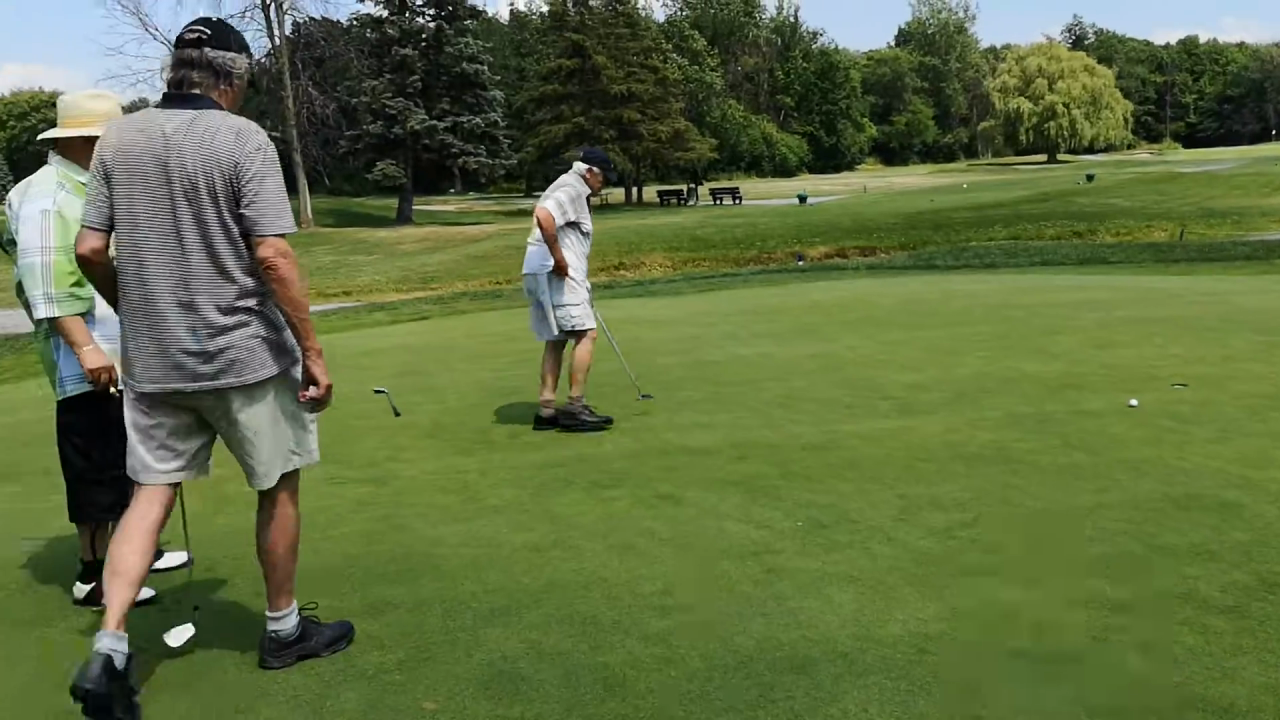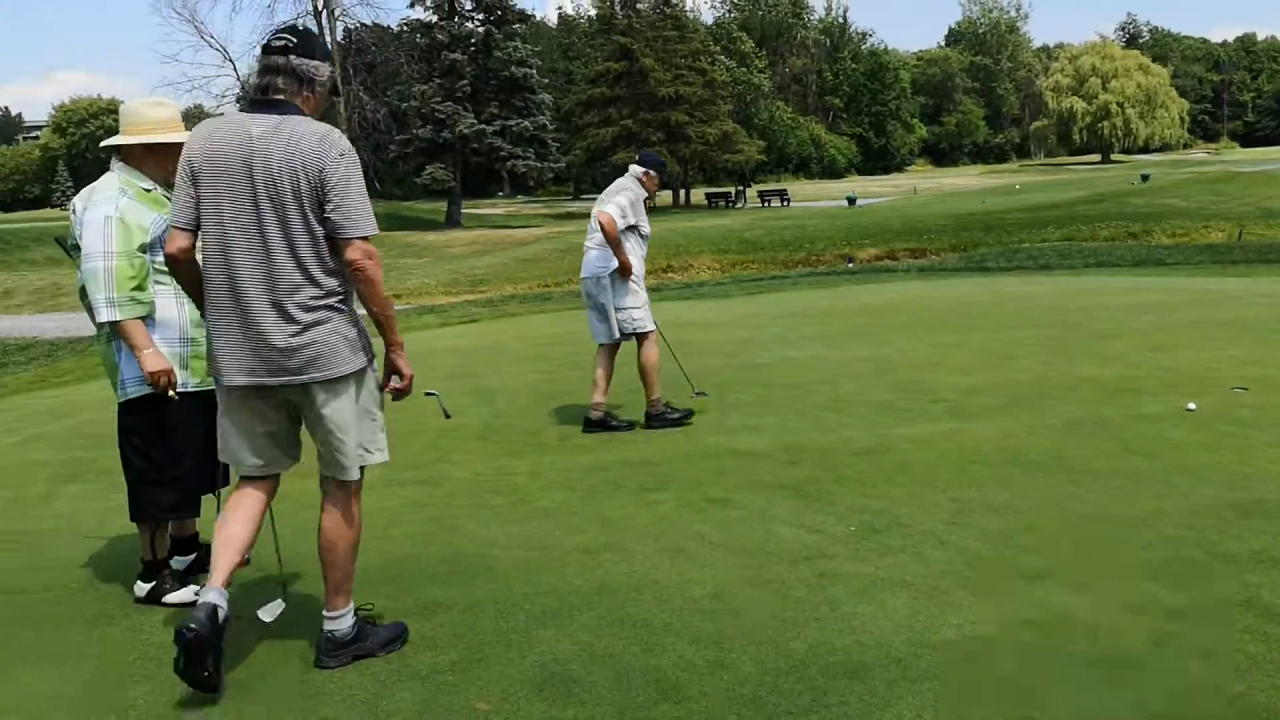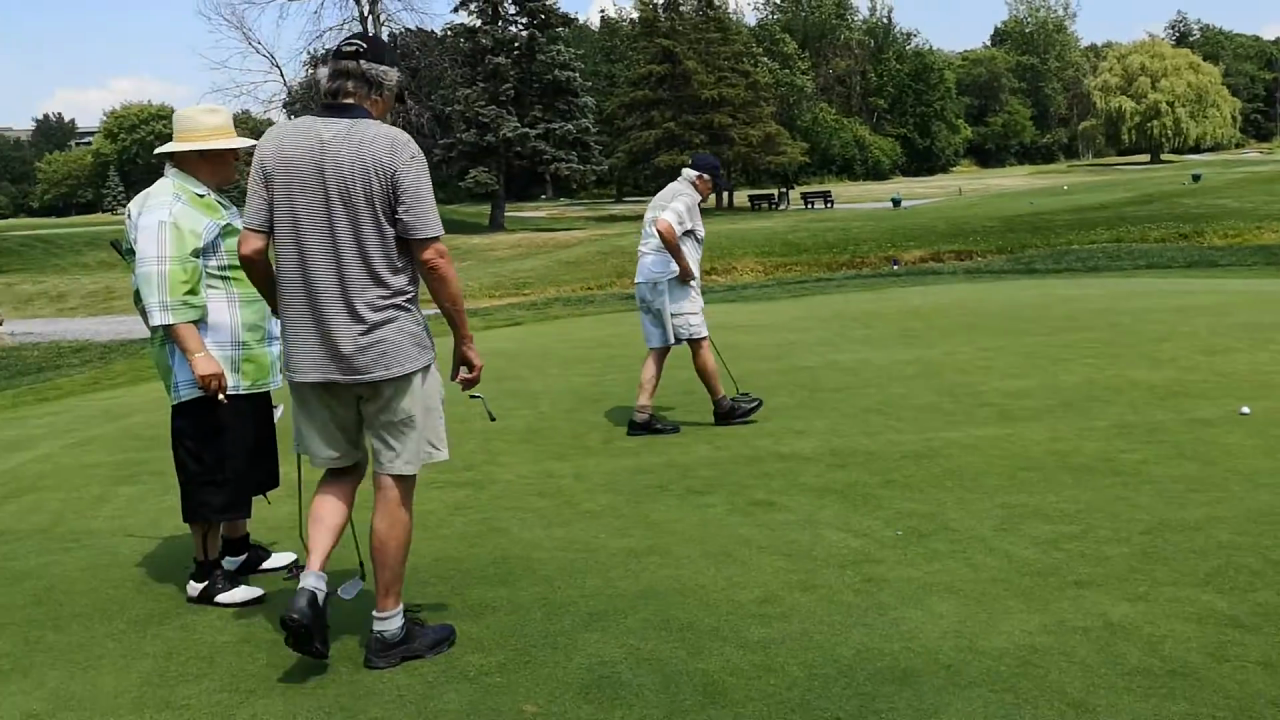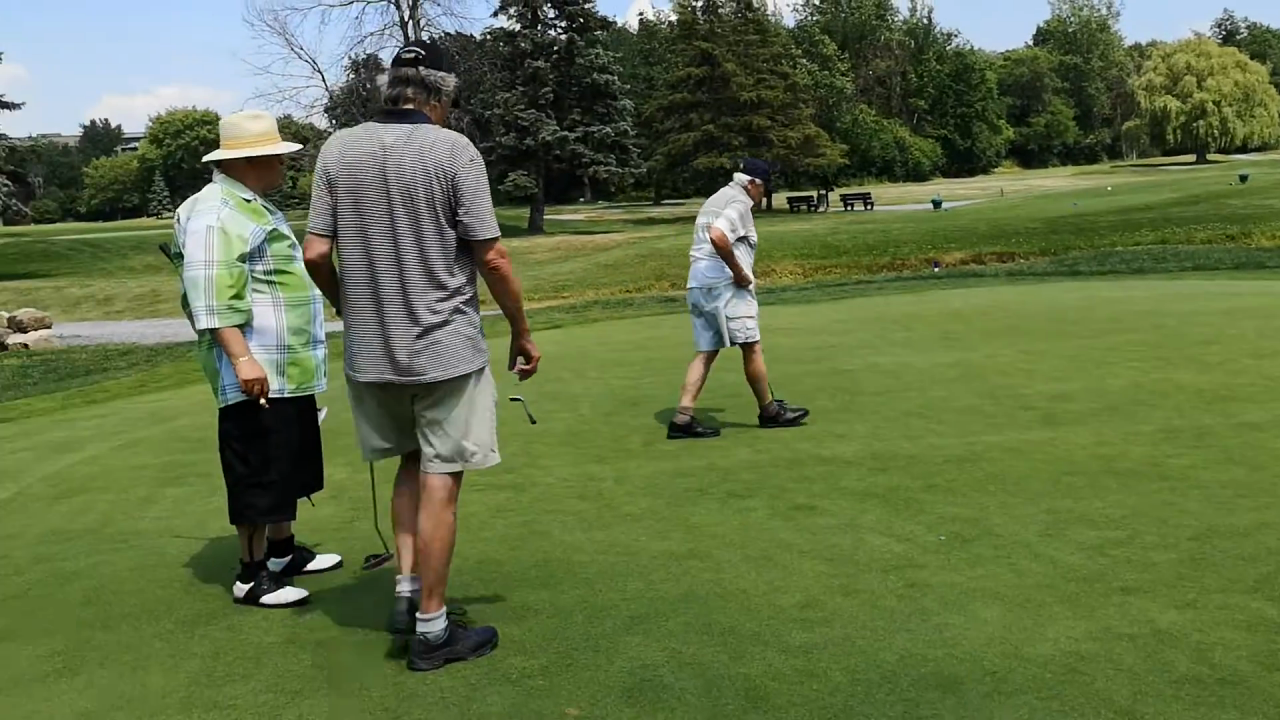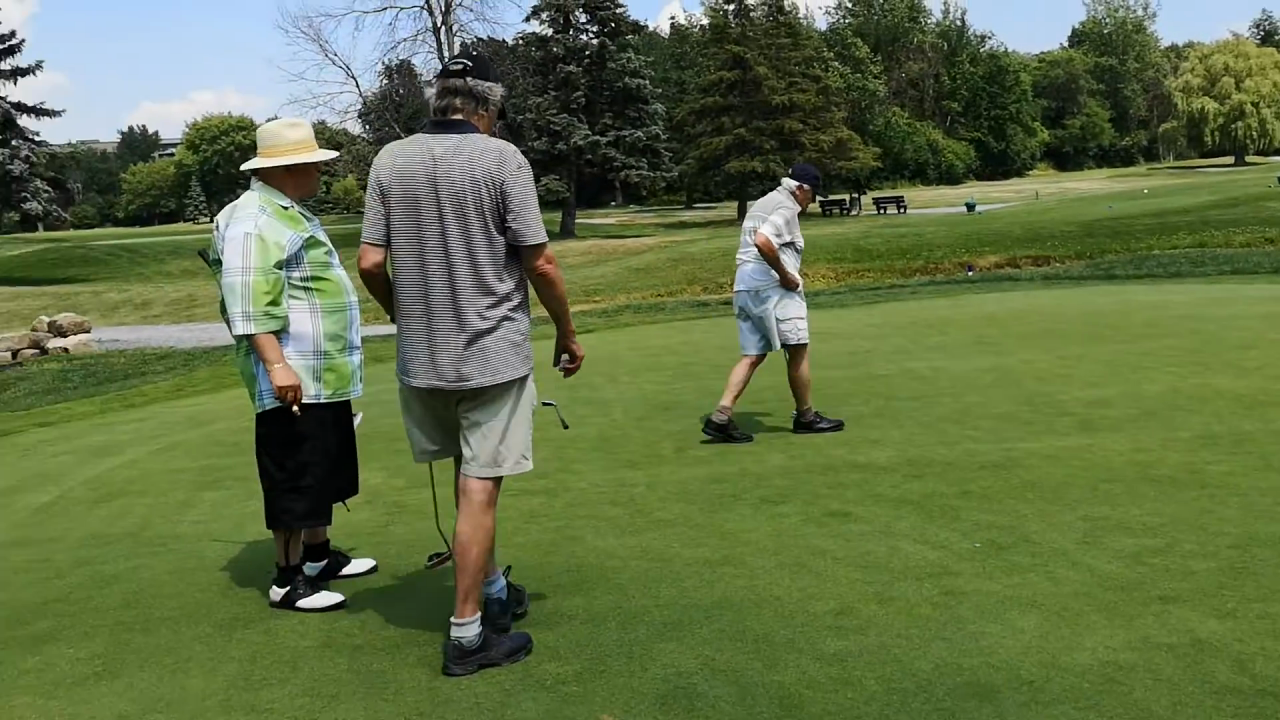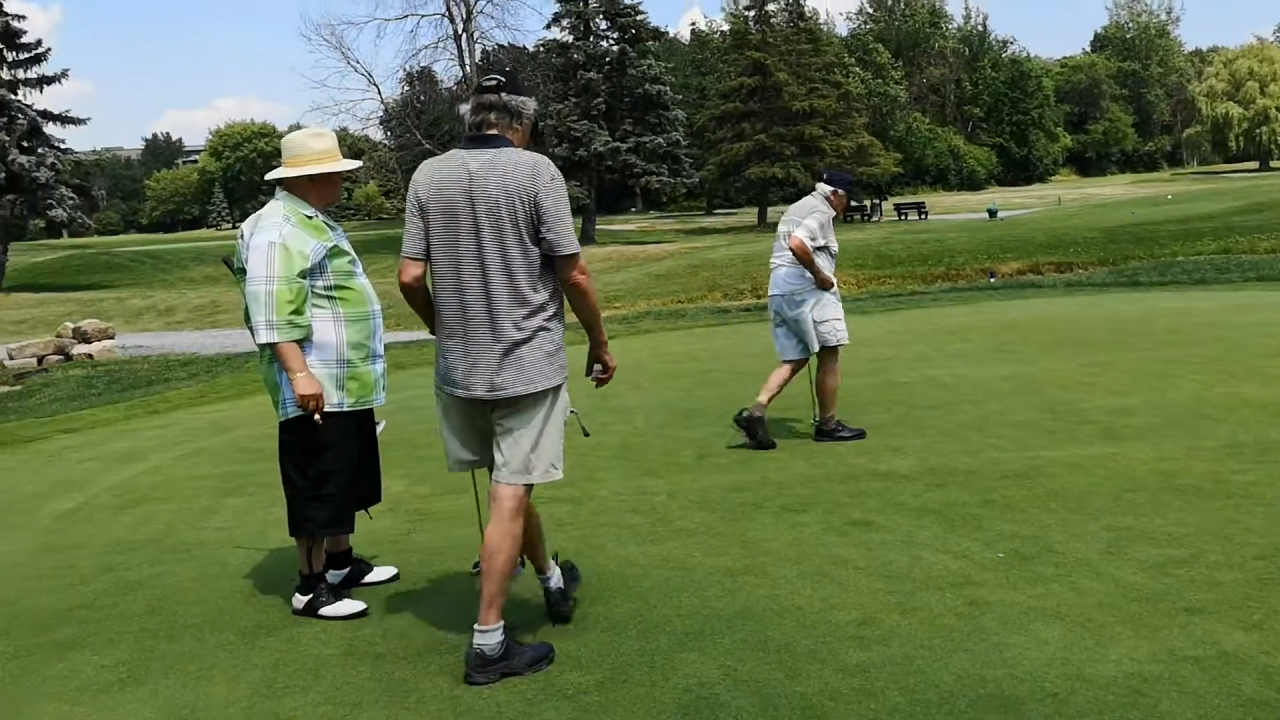
dt=0.1s
person 1, frame 1
left shoulder: (117, 139)
right shoulder: (244, 140)
left elbow: (90, 251)
right elbow: (273, 256)
right wrist: (313, 353)
left hip: (152, 361)
right hip: (242, 356)
left knee: (153, 495)
right knee: (279, 489)
left ankle: (108, 650)
right ankle: (283, 628)
person 1, frame 2
left shoulder: (203, 140)
right shoulder: (326, 143)
left elbow: (177, 248)
right elbow: (359, 256)
right wrist: (396, 346)
left hip: (240, 354)
right hip: (325, 350)
left knee: (256, 482)
right knee: (343, 486)
left ankle: (211, 605)
right ankle: (340, 628)
person 1, frame 3
left shoulder: (275, 142)
right shoulder: (394, 146)
left elbow: (250, 250)
right elbow: (431, 257)
right wrist: (464, 339)
left hip: (311, 351)
right hip: (390, 347)
left knee: (340, 473)
right knee: (393, 483)
left ankle: (310, 589)
right ankle: (389, 627)
person 1, frame 4
left shoulder: (338, 149)
right shoulder: (453, 150)
left elbow: (316, 253)
right elbow: (491, 257)
right wrist: (522, 332)
left hip: (370, 351)
right hip: (445, 348)
left knee: (411, 467)
right knee: (441, 484)
left ankle: (405, 594)
right ankle: (431, 629)
person 1, frame 5
left shoulder: (390, 160)
right shoulder: (502, 159)
left elbow: (369, 263)
right elbow: (541, 264)
right wrist: (567, 333)
left hip: (422, 357)
right hip: (493, 354)
left knee: (473, 476)
right knee: (479, 488)
left ankle: (490, 589)
right ankle: (466, 633)
person 1, frame 6
left shoulder: (428, 175)
right shoulder: (536, 171)
left elbow: (410, 276)
right elbow: (574, 274)
right wrist: (600, 343)
left hip: (460, 366)
right hip: (528, 363)
left knee: (509, 486)
right knee: (510, 496)
left ankle: (552, 584)
right ankle: (487, 642)
person 2, frame 1
left shoulder: (88, 191)
right shoulder: (49, 195)
right elbow: (49, 285)
right wrist: (84, 346)
right hip: (95, 368)
left knee: (127, 465)
right knee: (100, 472)
right ankle: (93, 574)
person 2, frame 2
left shoulder: (152, 196)
right shoulder: (111, 201)
right elbow: (111, 289)
right wrist: (146, 350)
left hip: (190, 366)
right hip: (158, 369)
left knee: (188, 465)
right knee: (160, 473)
left ankle: (186, 549)
right ankle: (153, 573)
person 2, frame 3
left shoulder: (207, 201)
right shoulder: (167, 207)
right elbow: (166, 294)
right wrist: (198, 354)
left hip: (242, 367)
right hip: (210, 371)
left knee: (239, 466)
right knee: (212, 473)
left ankle: (238, 552)
right ankle: (206, 575)
person 2, frame 4
left shoulder: (251, 205)
right shoulder: (214, 211)
right elbow: (212, 297)
right wrist: (242, 358)
left hip: (287, 370)
right hip: (256, 373)
left knee: (285, 469)
right knee: (259, 475)
left ankle: (284, 552)
right ankle: (252, 575)
person 2, frame 5
left shoulder: (290, 213)
right shoulder: (253, 219)
right elbow: (249, 303)
left wrist: (334, 364)
right wrist: (276, 365)
left hip: (323, 375)
right hip: (292, 378)
left knee: (322, 474)
right knee: (294, 480)
left ankle: (319, 557)
right ankle: (288, 580)
person 2, frame 6
left shoulder: (313, 222)
right shoulder: (277, 228)
right elbow: (273, 311)
right wrist: (299, 373)
left hip: (346, 383)
right hip: (317, 386)
left knee: (344, 481)
right knee: (317, 488)
left ankle: (342, 564)
right ankle: (311, 586)
person 3, frame 1
left shoulder: (571, 190)
right shoulder: (571, 189)
right elbow: (543, 216)
left wrist: (580, 277)
right wrist: (559, 259)
left hip: (544, 272)
right hip: (553, 273)
left knee: (557, 340)
right knee: (586, 335)
left ankle: (547, 409)
right ankle: (574, 407)
person 3, frame 2
left shoulder: (620, 190)
right shoulder: (630, 192)
right elbow: (605, 220)
left wrist: (622, 262)
right wrist: (623, 260)
left hip: (596, 274)
right hip: (614, 274)
left knee: (609, 343)
right knee: (647, 337)
left ankle: (597, 413)
right ankle: (656, 408)
person 3, frame 3
left shoulder: (667, 194)
right shoulder: (685, 197)
right elbow: (665, 229)
right wrist: (685, 266)
left hip: (649, 278)
right hip: (670, 278)
left knee: (659, 348)
right knee: (700, 343)
left ankle: (641, 416)
right ankle: (724, 406)
person 3, frame 4
left shoulder: (717, 199)
right shoulder: (739, 202)
right elbow: (717, 237)
right wrist: (739, 272)
left hip: (700, 282)
right hip: (723, 283)
left knee: (706, 351)
right knee: (752, 347)
left ankle: (683, 418)
right ankle: (769, 411)
person 3, frame 5
left shoulder: (763, 203)
right shoulder: (786, 208)
right elbow: (763, 242)
right wrist: (786, 274)
left hip: (746, 286)
right hip: (771, 286)
left knee: (753, 355)
right knee: (797, 351)
left ankle: (721, 418)
right ankle: (805, 417)
person 3, frame 6
left shoulder: (798, 208)
right shoulder: (821, 212)
right elbow: (797, 245)
right wrist: (822, 275)
left hip: (781, 289)
right hip: (806, 289)
left knee: (794, 360)
right knee: (829, 355)
left ankle: (754, 412)
right ankle: (828, 425)
